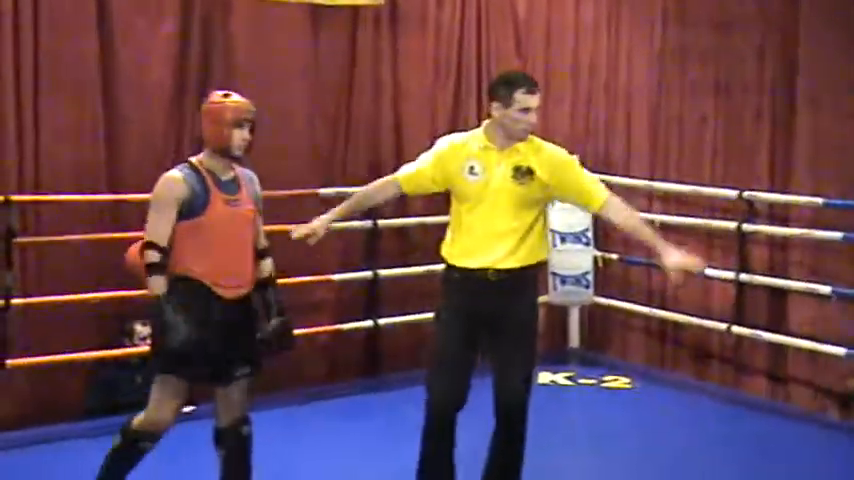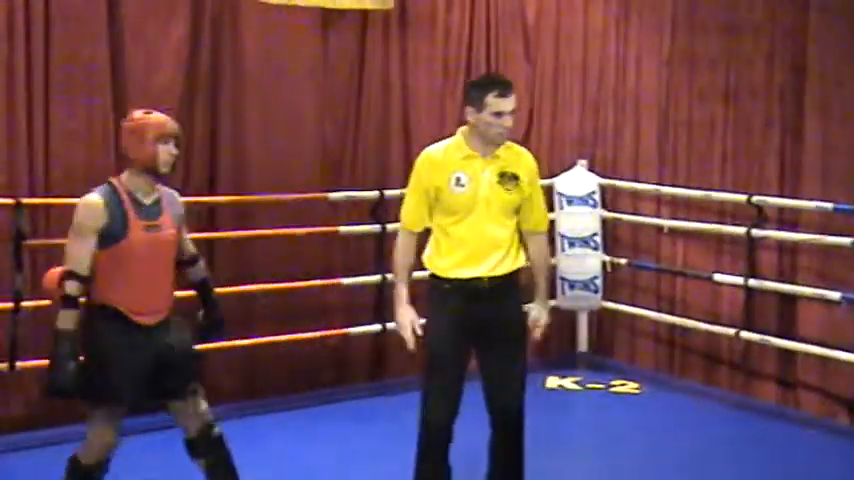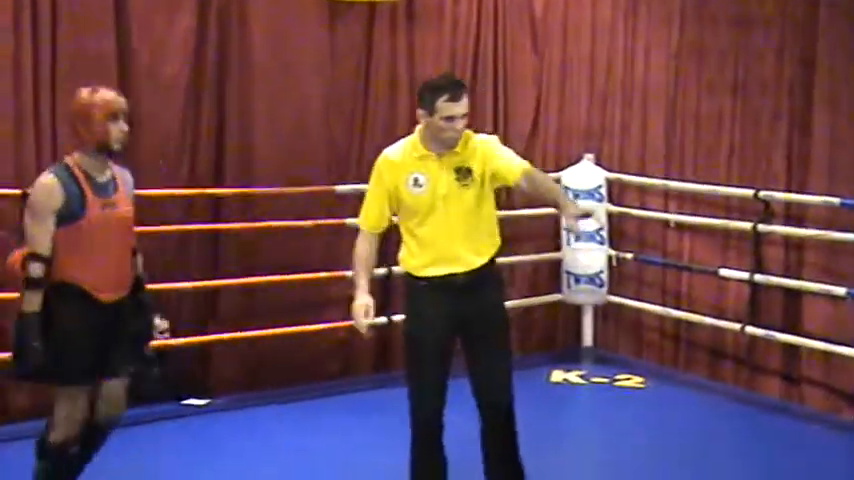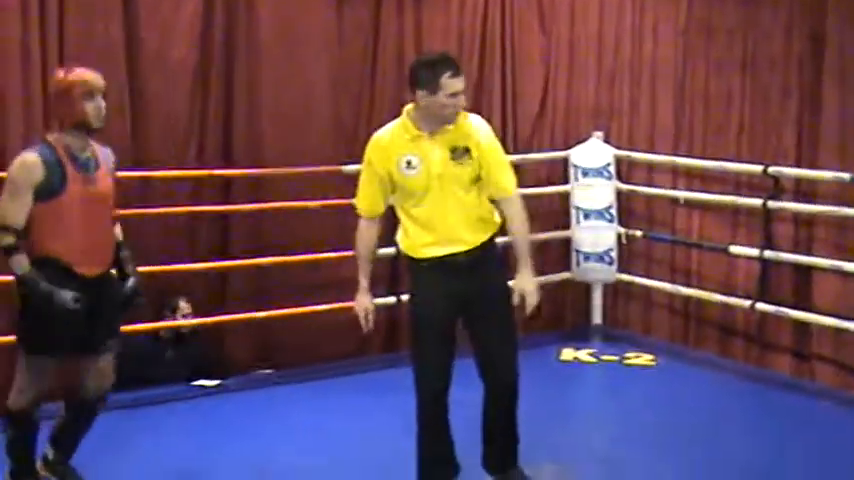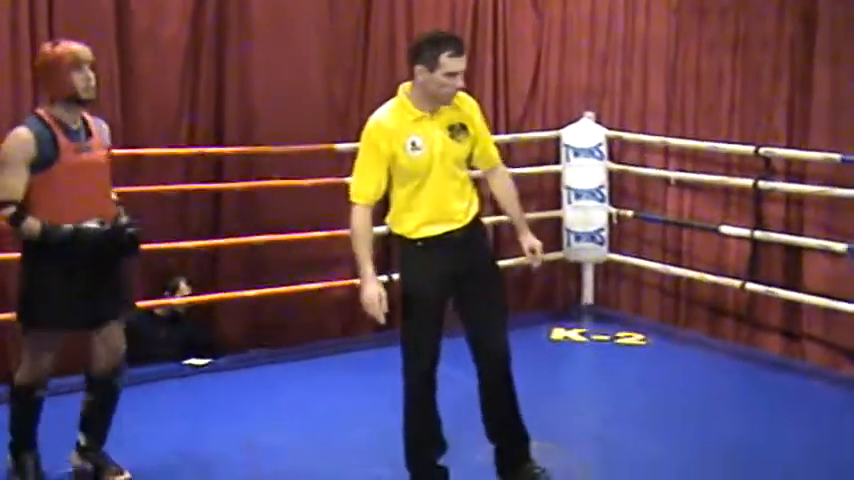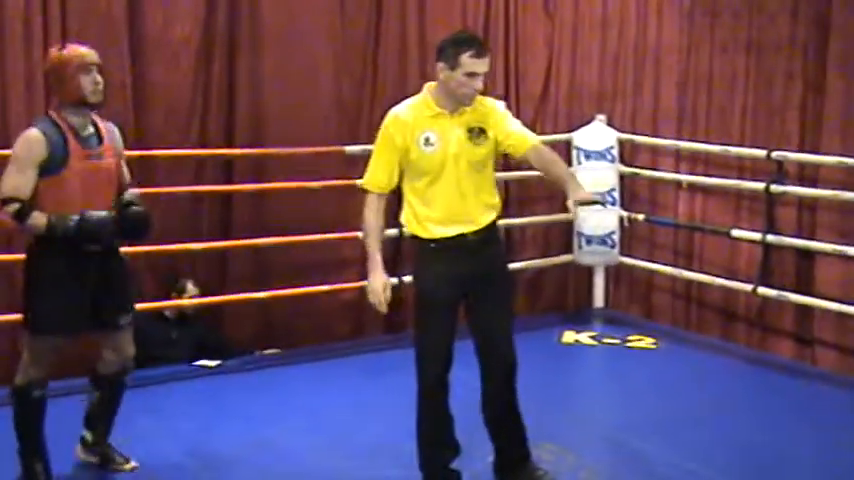
dt=0.4s
person 1, frame 1
left shoulder: (549, 159)
right shoulder: (454, 149)
left elbow: (607, 203)
right elbow: (392, 185)
left wrist: (663, 248)
right wrist: (332, 216)
left hip: (516, 288)
right hip: (463, 284)
left knee: (512, 400)
right knee: (442, 397)
person 1, frame 2
left shoulder: (522, 163)
right shoulder: (434, 160)
left elbow: (535, 233)
right elbow: (408, 233)
left wrist: (540, 300)
right wrist: (402, 300)
left hip: (503, 294)
right hip: (450, 294)
left knee: (508, 407)
right knee: (438, 409)
person 1, frame 3
left shoulder: (485, 149)
right shoulder: (393, 162)
left elbow: (528, 177)
right elbow: (369, 231)
left wrist: (564, 204)
right wrist: (362, 290)
left hip: (482, 285)
right hip: (428, 291)
left knee: (497, 397)
right knee: (427, 406)
person 1, frame 4
left shoulder: (476, 130)
right shoulder: (384, 145)
left elbow: (509, 198)
right elbow: (370, 219)
left wrist: (526, 268)
right wrist: (363, 286)
left hip: (483, 262)
right hip: (429, 272)
left knee: (502, 372)
right knee: (432, 384)
person 1, frame 5
left shoulder: (466, 108)
right shoulder: (383, 126)
left elbow: (494, 171)
right elbow: (362, 205)
left wrist: (523, 230)
right wrist: (368, 276)
left hip: (471, 240)
right hip: (420, 252)
left knee: (495, 353)
right knee: (421, 364)
person 1, frame 6
left shoulder: (491, 112)
right shoulder: (402, 119)
left elbow: (535, 150)
right elbow: (375, 195)
left wrist: (571, 186)
right wrist: (375, 265)
left hip: (486, 246)
right hip: (434, 255)
left knee: (500, 359)
right knee: (434, 367)
person 2, frame 1
left shoulder: (248, 181)
right shoulder: (178, 182)
left elbow: (261, 249)
right elbow: (151, 253)
left wrist: (272, 304)
right wrist: (168, 315)
left hip: (238, 310)
right hip: (190, 308)
left knee: (234, 414)
right knee: (161, 414)
person 2, frame 2
left shoulder: (171, 202)
right shoulder: (98, 206)
left elbow: (188, 257)
right elbow: (73, 282)
left wrist: (211, 304)
right wrist: (64, 350)
left hip: (162, 328)
right hip: (114, 331)
left knee: (199, 422)
right knee: (101, 443)
person 2, frame 3
left shoulder: (123, 179)
right shoulder: (52, 186)
right elbow: (35, 264)
left wrist: (143, 305)
right wrist: (29, 330)
left hip: (117, 306)
right hip: (72, 307)
left knee: (110, 409)
right knee: (71, 418)
person 2, frame 4
left shoulder: (104, 157)
right shoulder: (33, 163)
left wrist: (126, 268)
right wrist: (37, 289)
left hip: (96, 282)
right hip: (53, 282)
left knee: (99, 382)
person 2, frame 5
left shoulder: (99, 129)
left wrist: (121, 224)
right wrist: (61, 235)
left hip: (98, 255)
right hip: (52, 259)
left knee: (111, 355)
right knee: (38, 363)
person 2, frame 6
left shoulder: (110, 133)
right shoulder: (37, 139)
left wrist: (131, 210)
right wrist: (67, 227)
left hip: (103, 257)
right hip: (56, 260)
left knee: (120, 354)
right knee: (37, 363)
left ankle: (94, 441)
